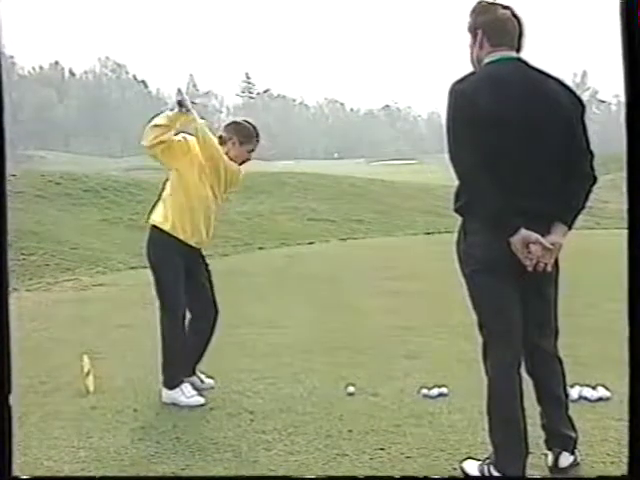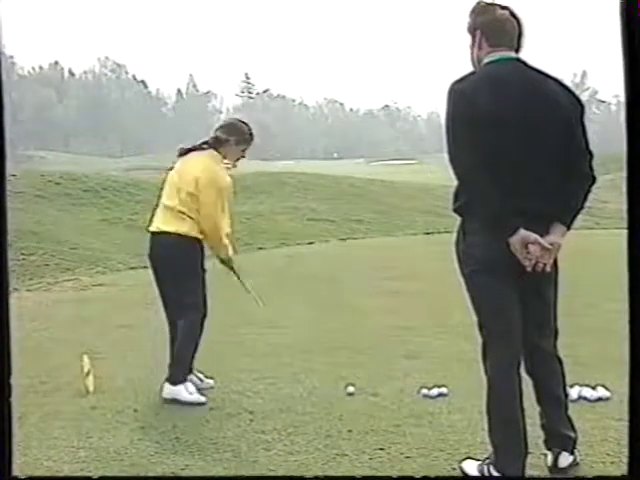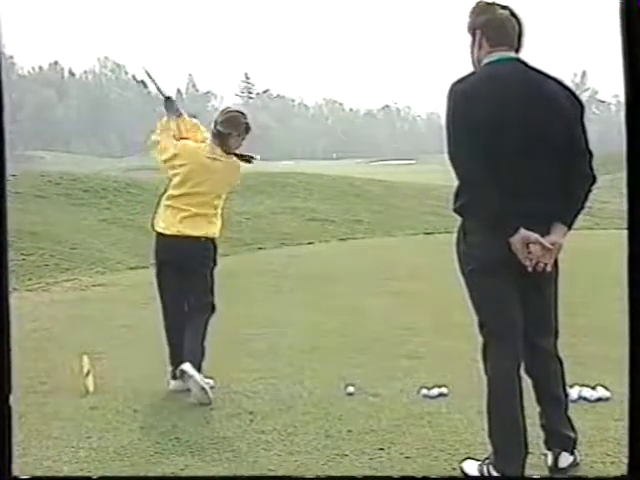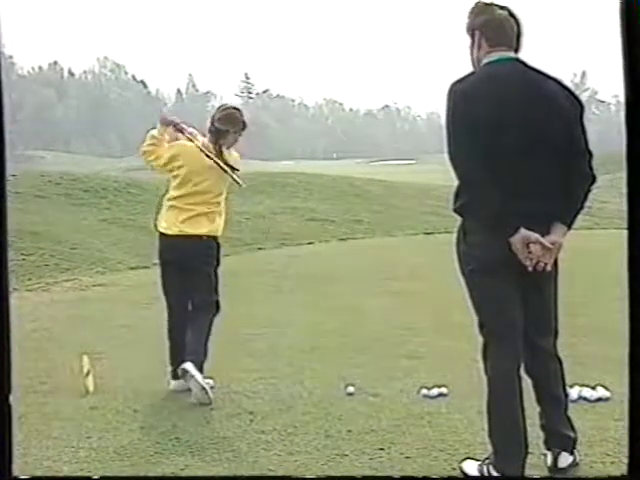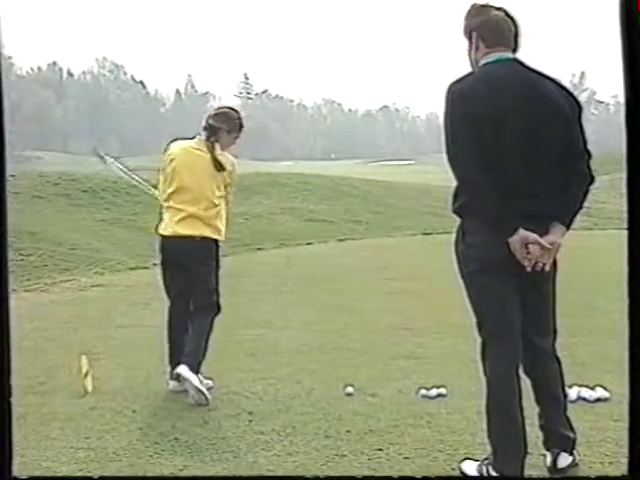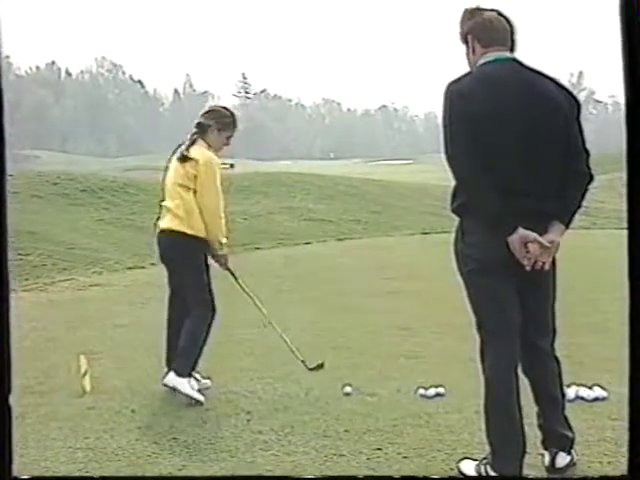
dt=0.4s
person 1, frame 1
left shoulder: (468, 91)
right shoulder: (559, 92)
left elbow: (471, 171)
right elbow: (582, 170)
left wrist: (511, 231)
right wrist: (557, 228)
left hip: (488, 236)
right hip: (543, 235)
left knee: (503, 349)
right knee: (542, 343)
person 1, frame 2
left shoulder: (467, 91)
right shoulder: (558, 93)
left elbow: (470, 173)
right elbow: (581, 170)
left wrist: (510, 231)
right wrist: (556, 228)
left hip: (487, 236)
right hip: (542, 235)
left knee: (502, 349)
right knee: (542, 343)
person 1, frame 3
left shoulder: (468, 91)
right shoulder: (558, 93)
left elbow: (471, 172)
right elbow: (582, 170)
left wrist: (511, 231)
right wrist: (557, 228)
left hip: (488, 237)
right hip: (543, 236)
left knee: (503, 349)
right knee: (542, 343)
person 1, frame 4
left shoulder: (467, 91)
right shoulder: (558, 93)
left elbow: (470, 173)
right elbow: (582, 170)
left wrist: (510, 231)
right wrist: (557, 228)
left hip: (488, 237)
right hip: (542, 236)
left knee: (503, 348)
right knee: (542, 343)
person 1, frame 5
left shoulder: (465, 92)
right shoulder: (556, 93)
left elbow: (469, 173)
right elbow: (580, 170)
left wrist: (510, 231)
right wrist: (556, 227)
left hip: (486, 237)
right hip: (541, 236)
left knee: (501, 348)
right knee: (540, 343)
person 1, frame 6
left shoulder: (464, 91)
right shoulder: (555, 92)
left elbow: (467, 172)
right elbow: (579, 168)
left wrist: (509, 229)
right wrist: (555, 227)
left hip: (486, 235)
right hip: (541, 234)
left knee: (500, 347)
right knee: (539, 342)
person 2, frame 1
left shoulder: (231, 173)
right shoulder: (189, 149)
left elbow: (214, 160)
right elbow: (152, 139)
left wrist: (194, 119)
right wrist: (178, 115)
left hip: (191, 246)
right hip: (166, 241)
left knee: (206, 311)
right knee: (174, 313)
left ankle: (187, 370)
right ankle: (172, 385)
person 2, frame 2
left shoulder: (191, 156)
right shoulder: (218, 175)
right elbow: (213, 221)
left wrist: (225, 240)
right wrist: (224, 250)
left hip: (159, 240)
right hip: (185, 244)
left knee: (177, 310)
right knee: (192, 310)
left ankle: (182, 372)
right ankle: (176, 381)
person 2, frame 3
left shoulder: (186, 152)
right shoulder: (233, 167)
left elbow: (160, 146)
left wrist: (170, 118)
right wrist: (184, 121)
left hip: (167, 240)
right hip: (199, 244)
left knee: (174, 308)
right knee: (199, 308)
left ankle: (179, 372)
right ankle: (190, 365)
person 2, frame 4
left shoulder: (181, 150)
right shoulder: (231, 161)
left elbow: (151, 155)
left wrist: (165, 131)
right wrist: (180, 131)
left hip: (170, 239)
right hip: (202, 242)
left knee: (176, 306)
right knee: (204, 306)
left ankle: (179, 372)
right ankle: (193, 364)
person 2, frame 5
left shoulder: (176, 151)
right shoulder: (227, 165)
left elbow: (164, 192)
left hip: (170, 239)
right hip: (202, 243)
left knee: (179, 306)
right knee: (205, 309)
left ankle: (178, 371)
right ankle: (189, 367)
person 2, frame 6
left shoulder: (184, 154)
right shoulder: (206, 159)
right elbow: (211, 209)
left wrist: (212, 244)
right wrist: (219, 246)
left hip: (170, 235)
right hip: (187, 240)
left knee: (181, 303)
right knee: (202, 307)
left ankle: (176, 370)
right ankle: (180, 373)
